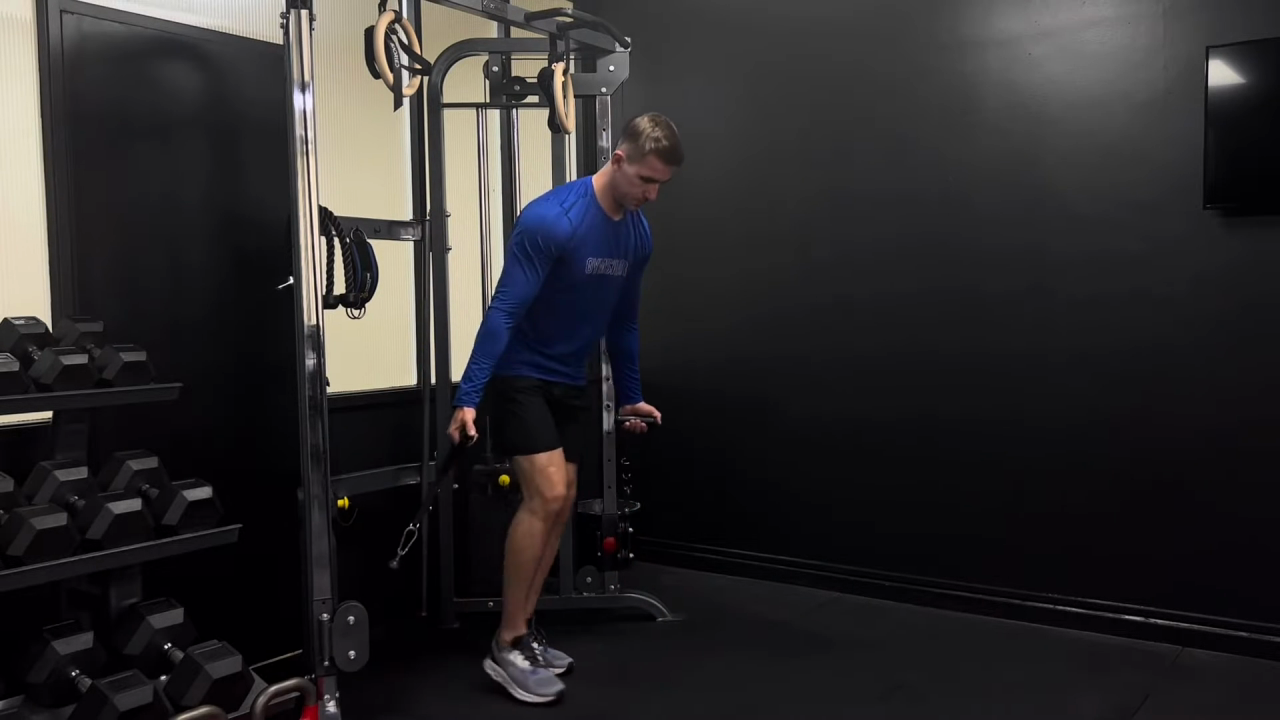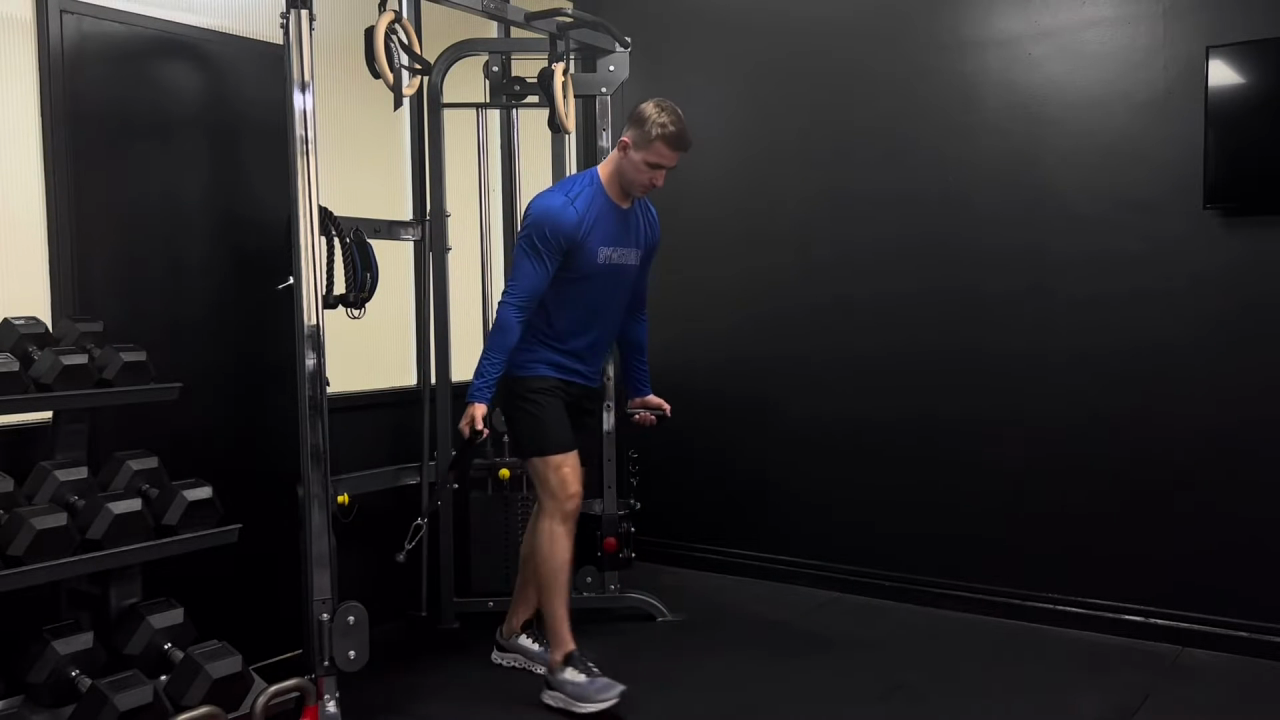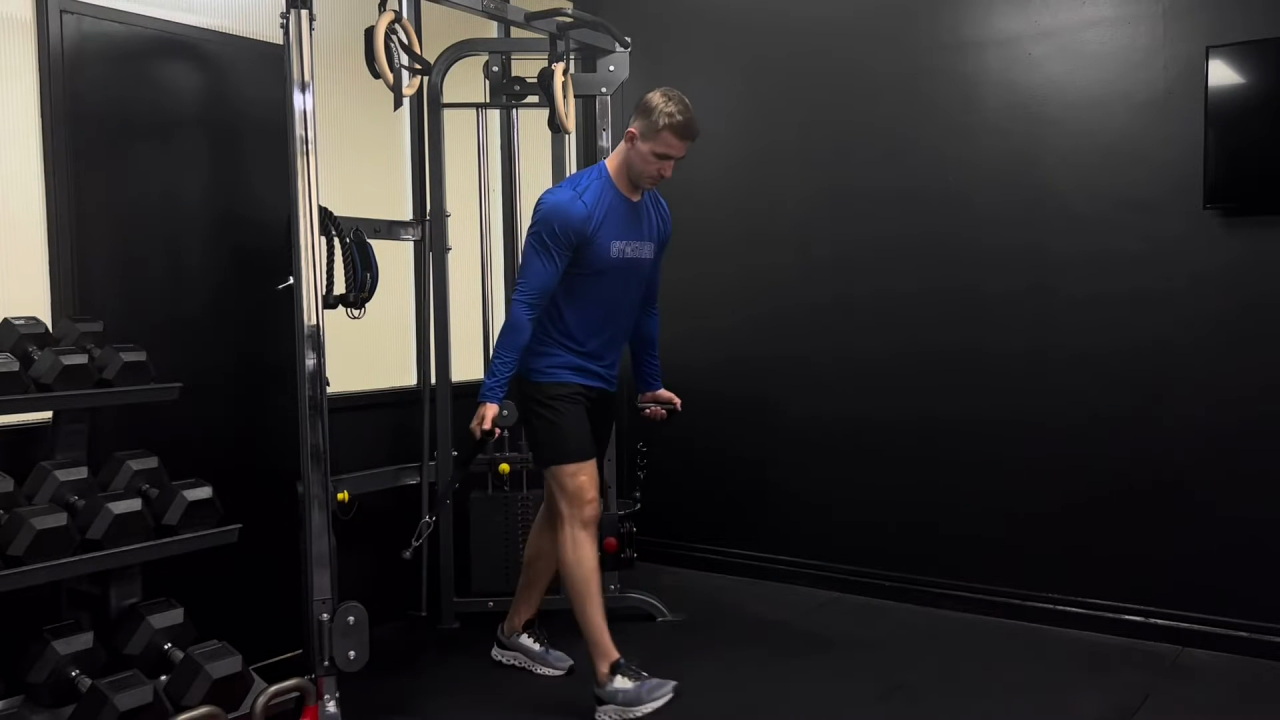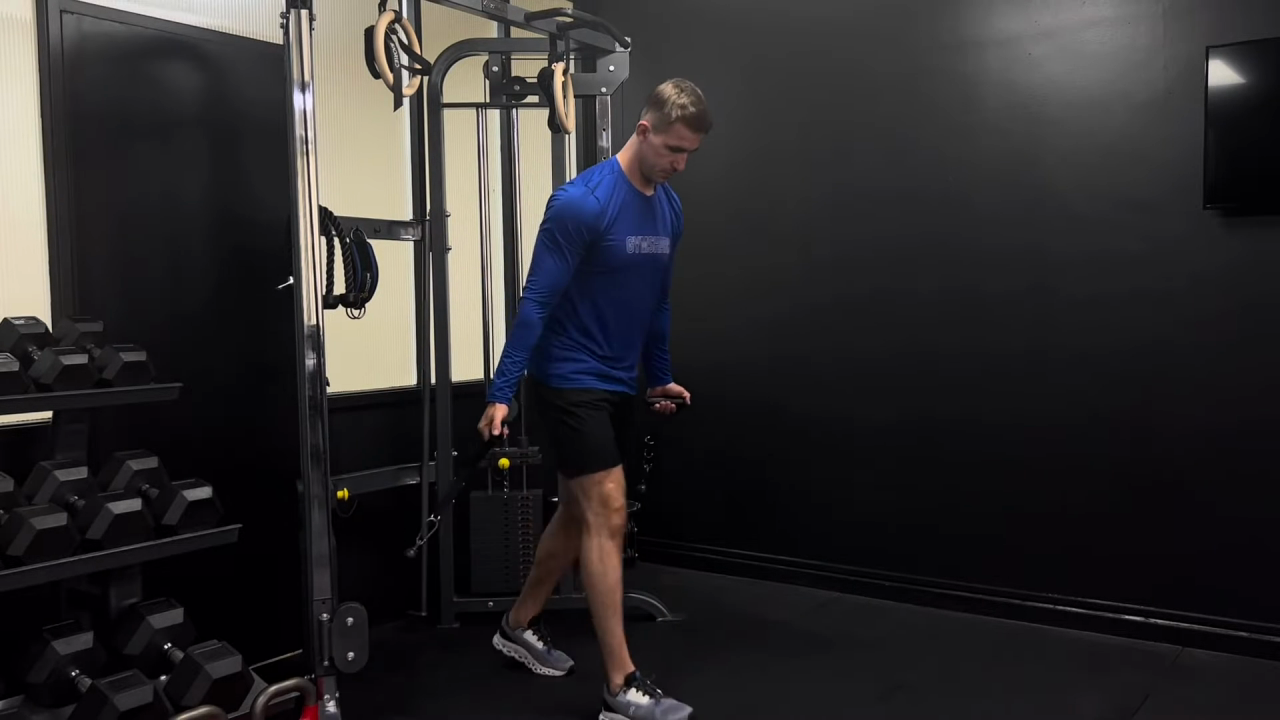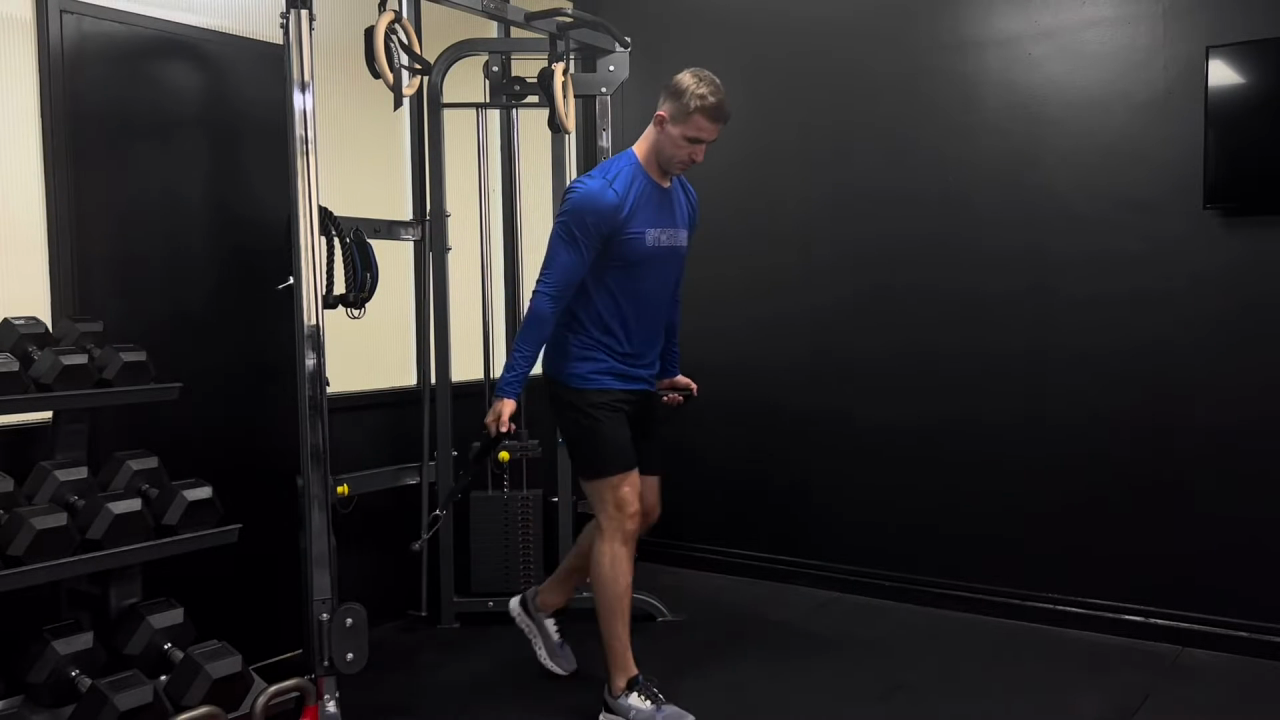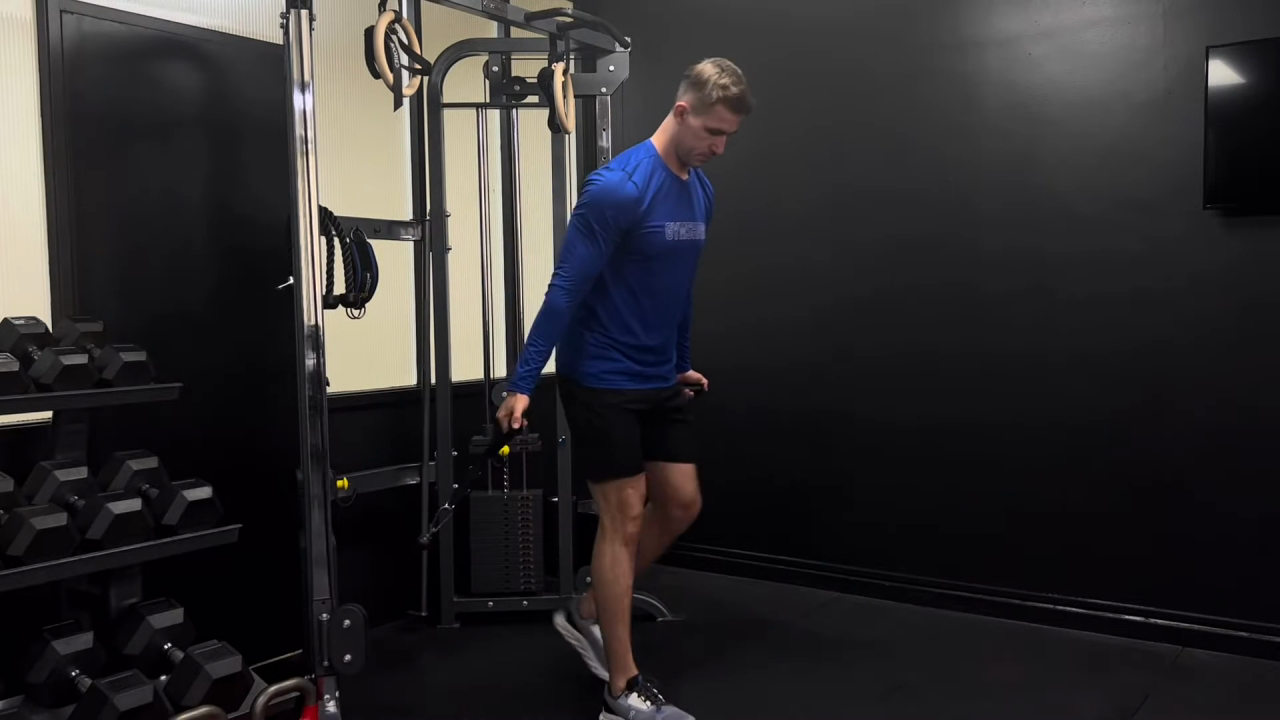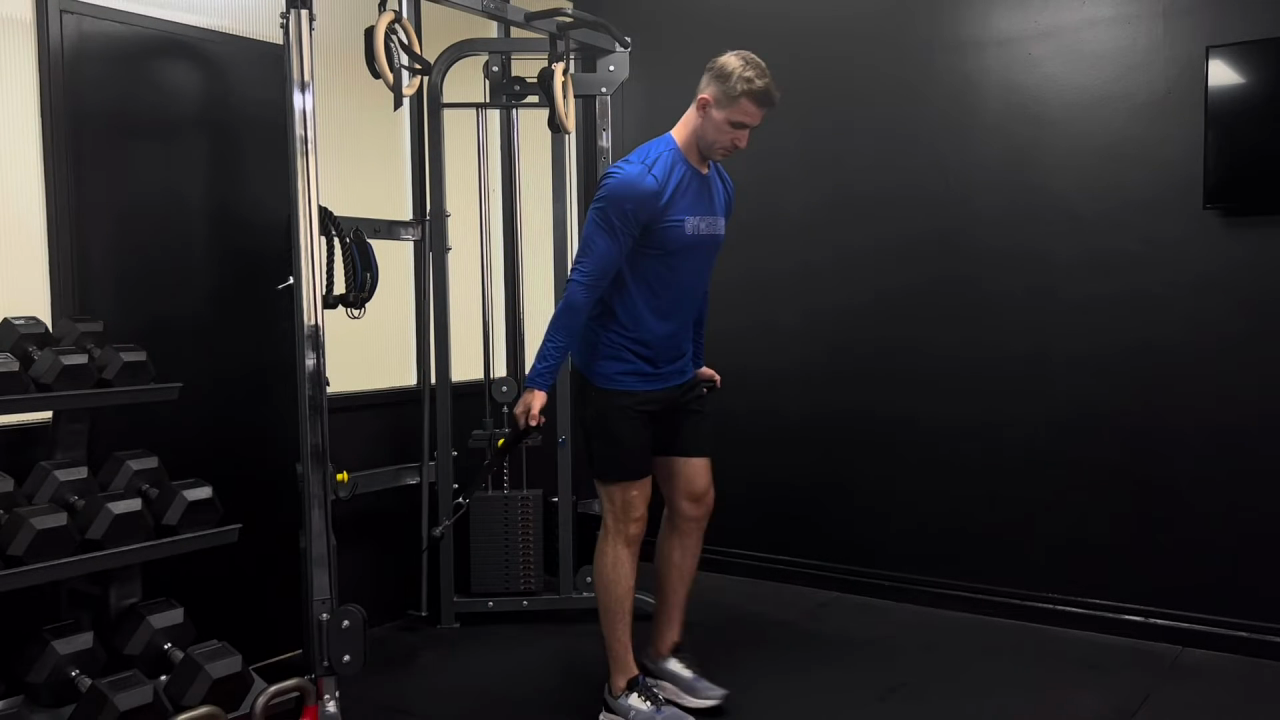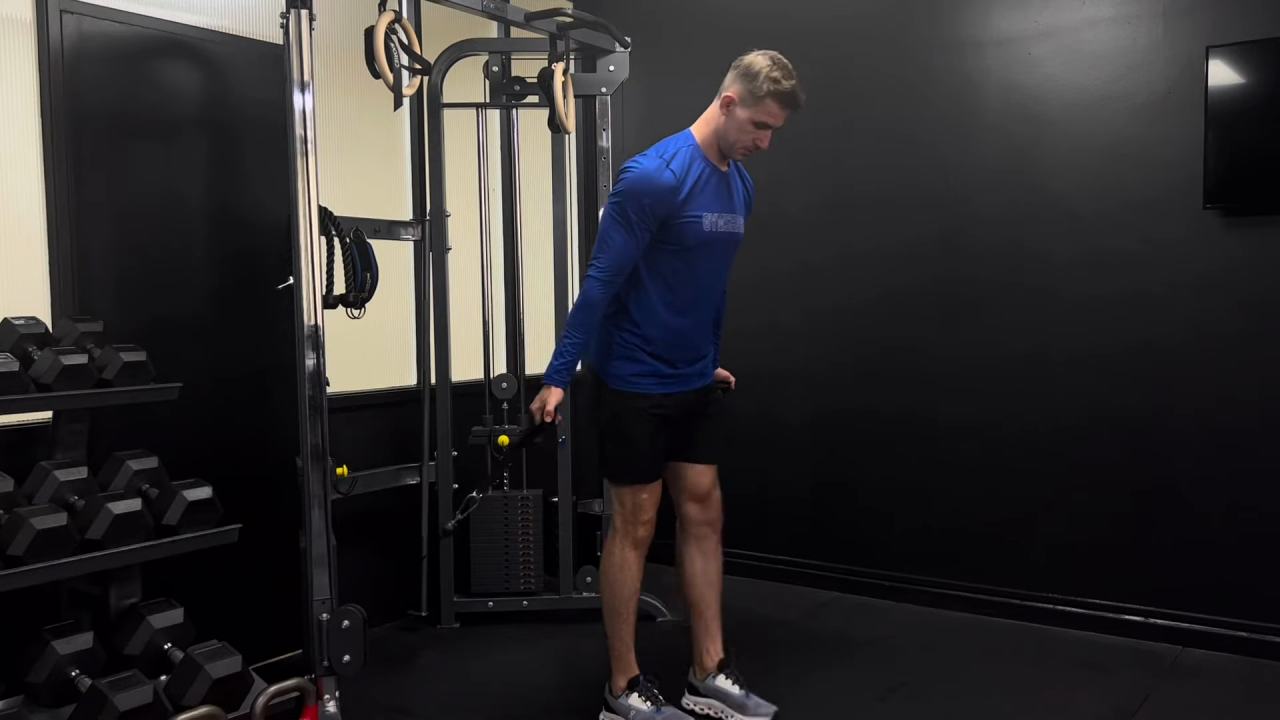
dt=0.1s
person 1, frame 1
left shoulder: (637, 234)
right shoulder: (550, 220)
left elbow: (624, 321)
right elbow: (504, 312)
left wrist: (631, 395)
right wrist: (468, 398)
left hip: (570, 380)
right hip: (519, 374)
left knee: (557, 503)
right knee: (548, 496)
left ankle: (515, 633)
right ankle: (512, 647)
person 1, frame 2
left shoulder: (645, 222)
right shoulder: (558, 211)
left elbow: (633, 312)
right elbow: (515, 307)
left wrist: (639, 387)
right wrist: (480, 393)
left hip: (583, 379)
right hip: (532, 374)
left knee: (562, 505)
right knee: (563, 499)
left ankle: (514, 633)
right ankle: (565, 661)
person 1, frame 3
left shoulder: (656, 214)
right shoulder: (568, 207)
right elbow: (526, 304)
left wrist: (651, 382)
right wrist: (493, 392)
left hip: (600, 381)
right hip: (551, 378)
left knee: (565, 507)
right knee: (583, 508)
left ankle: (515, 632)
person 1, frame 4
left shoulder: (669, 209)
right shoulder: (581, 203)
right elbow: (537, 302)
left wrist: (661, 376)
right wrist: (501, 393)
left hip: (618, 383)
right hip: (569, 382)
left knee: (580, 511)
right knee: (608, 517)
left ankle: (519, 624)
person 1, frame 5
left shoulder: (684, 198)
right shoulder: (598, 196)
right elbow: (551, 296)
left wrist: (671, 369)
right wrist: (510, 389)
left hip: (642, 382)
right hip: (589, 382)
left knee: (641, 512)
right knee: (621, 519)
left ankle: (539, 603)
person 1, frame 6
left shoulder: (700, 190)
right shoulder: (617, 188)
right elbow: (567, 290)
left wrist: (682, 364)
right wrist: (522, 383)
left hip: (658, 380)
right hip: (602, 380)
left knee: (681, 504)
right knee: (626, 521)
left ankle: (588, 611)
person 1, frame 7
left shoulder: (719, 186)
right shoulder: (635, 182)
right elbow: (585, 285)
left wrist: (697, 359)
right wrist: (541, 381)
left hip: (676, 379)
right hip: (617, 381)
left knee: (695, 504)
right knee: (626, 523)
left ankle: (667, 653)
person 1, frame 8
left shoulder: (739, 185)
right shoulder: (653, 176)
right elbow: (602, 282)
left wrist: (712, 361)
right wrist: (558, 378)
left hip: (693, 382)
right hip: (633, 382)
left knee: (705, 514)
right knee: (636, 526)
